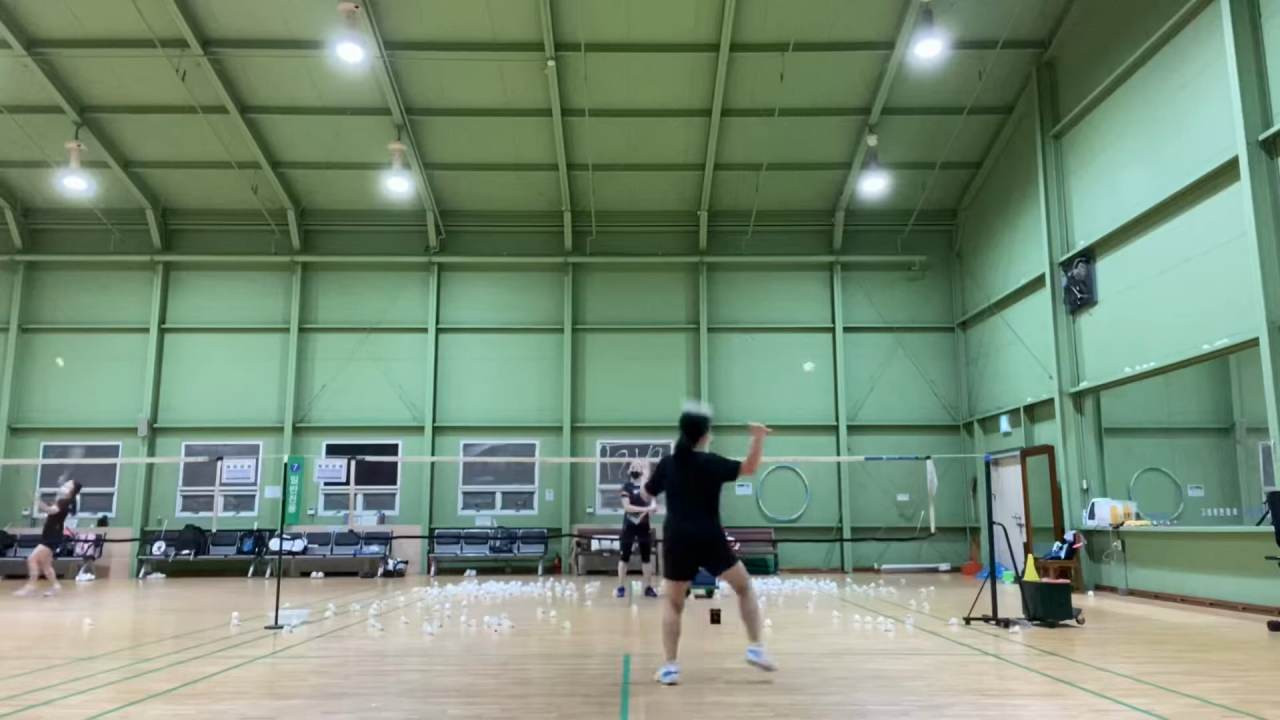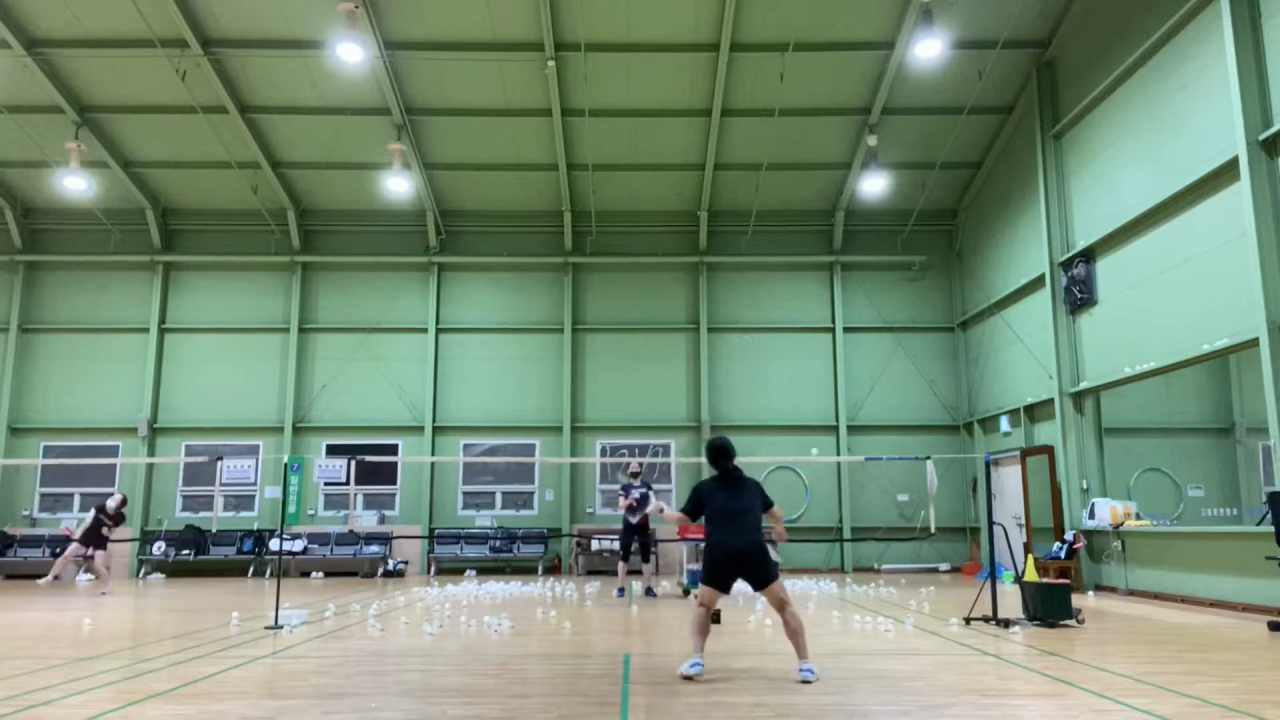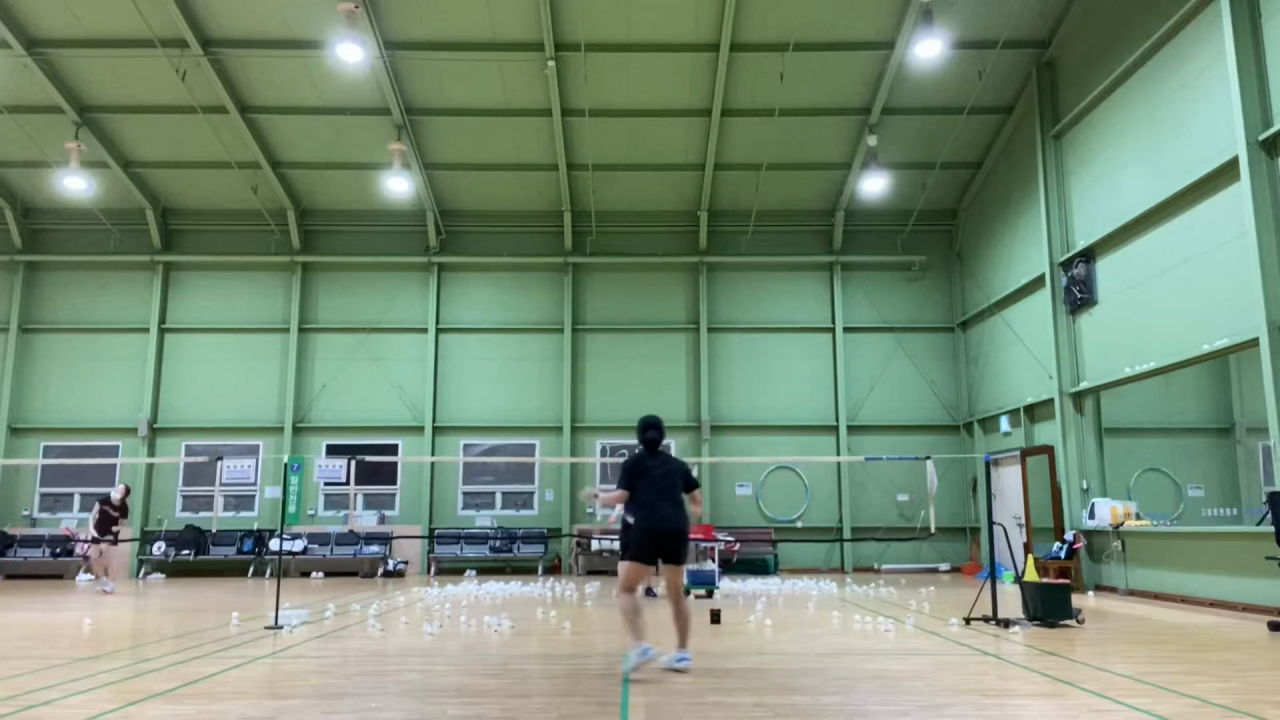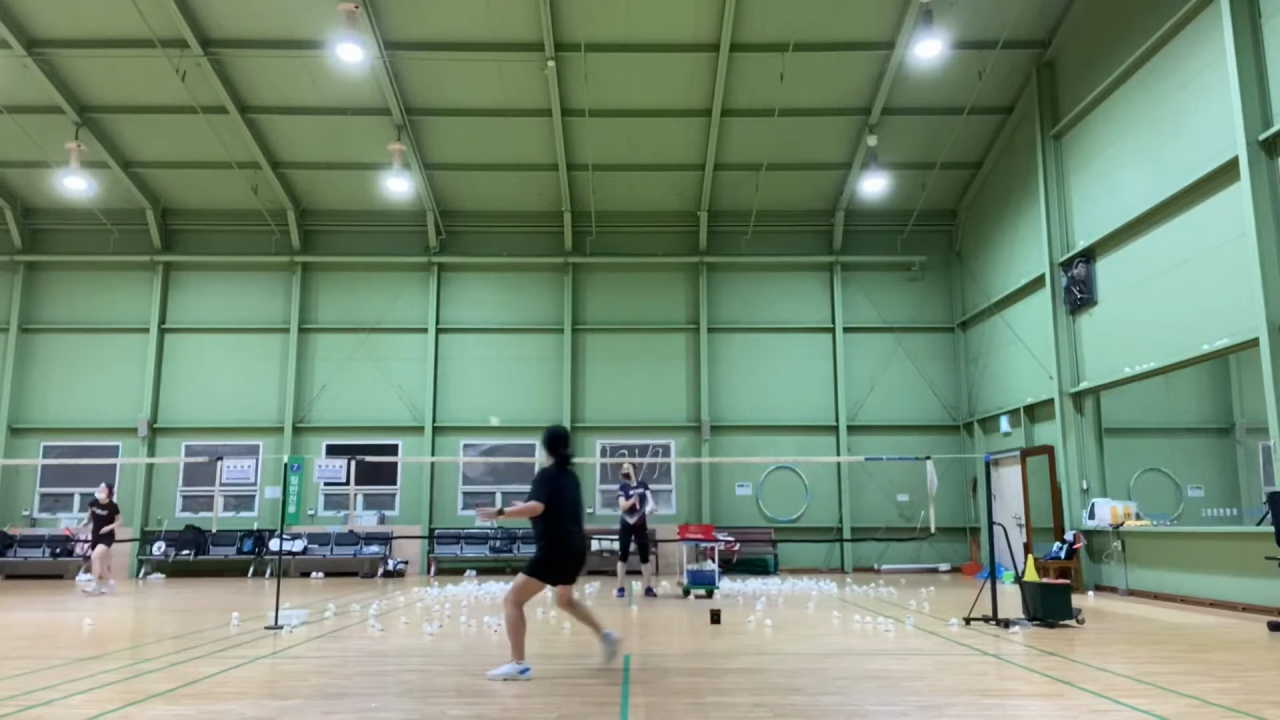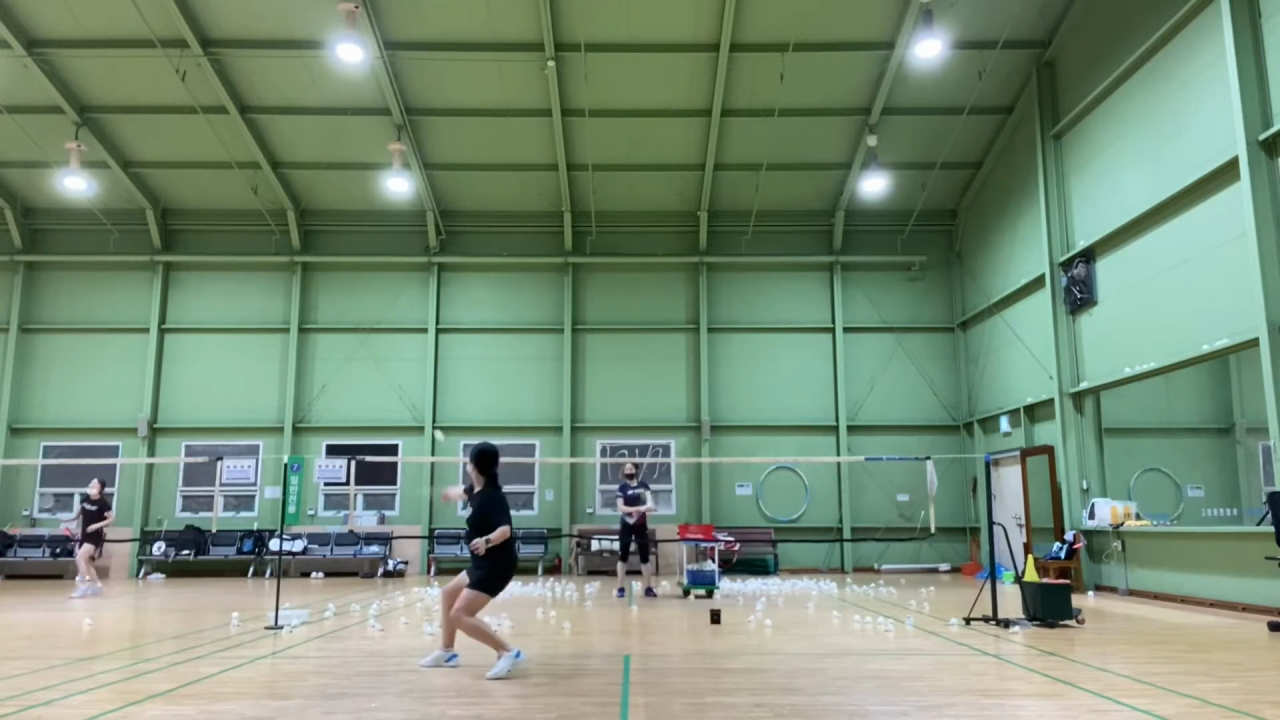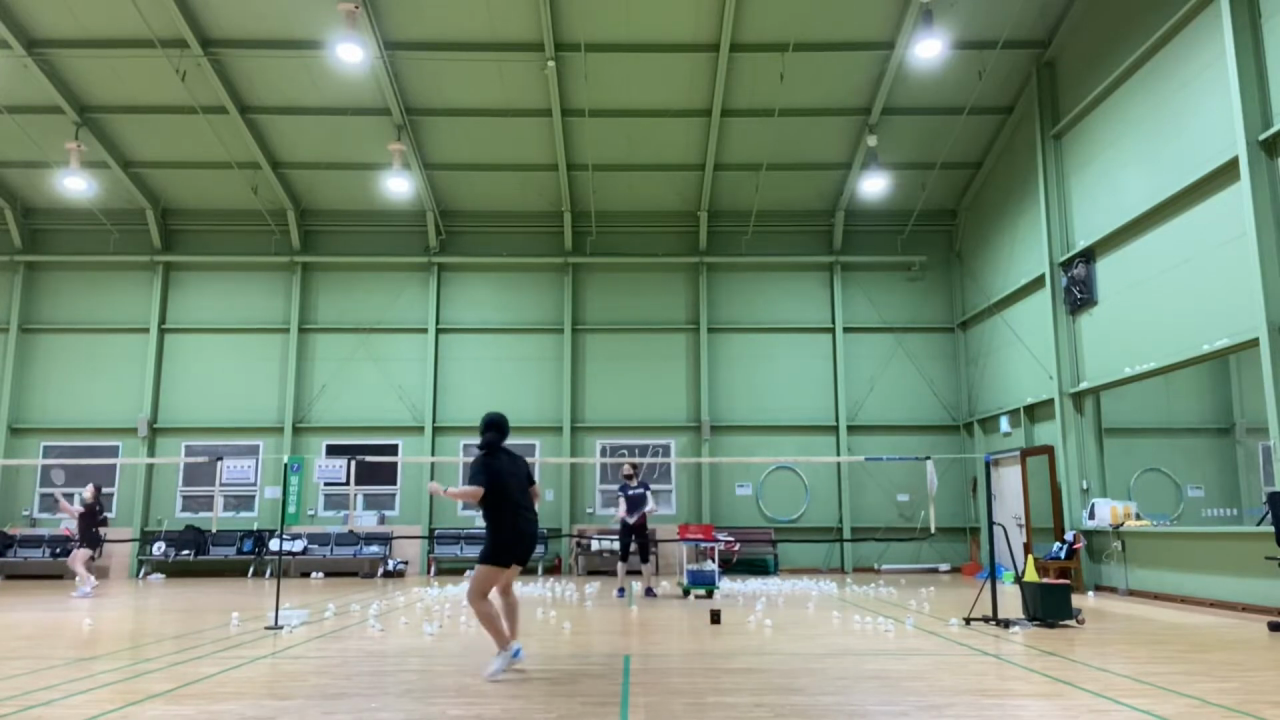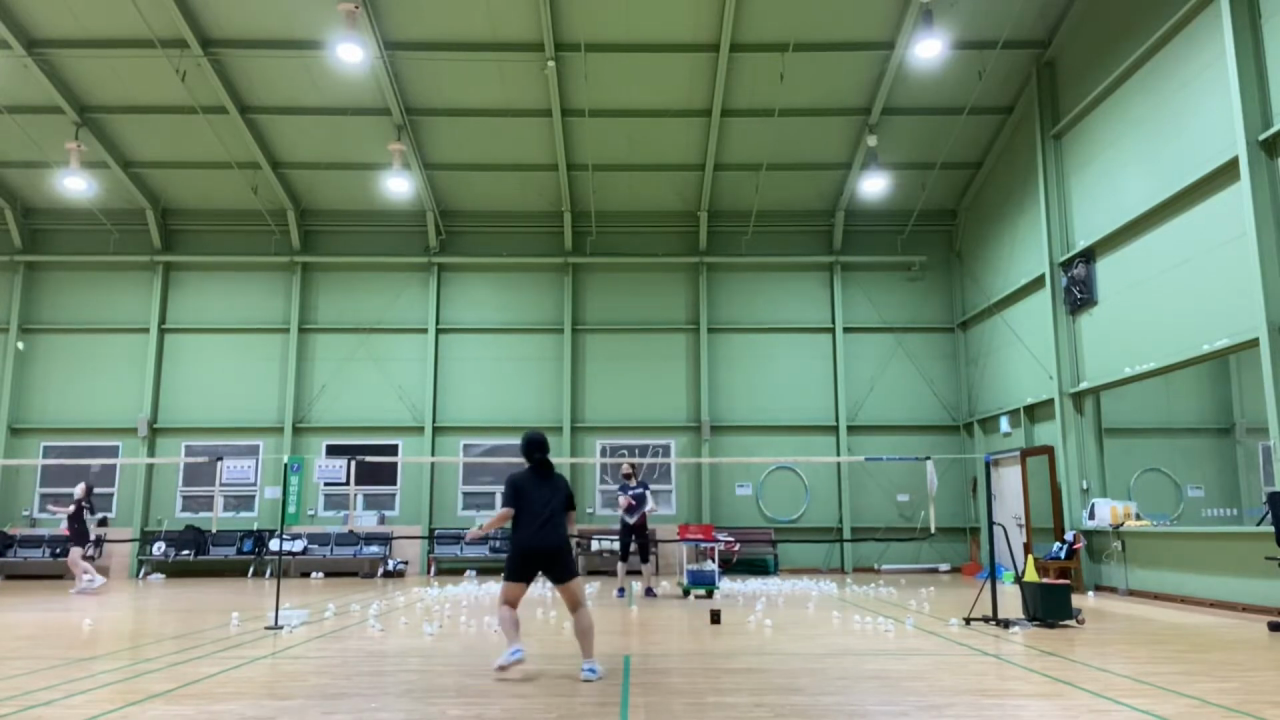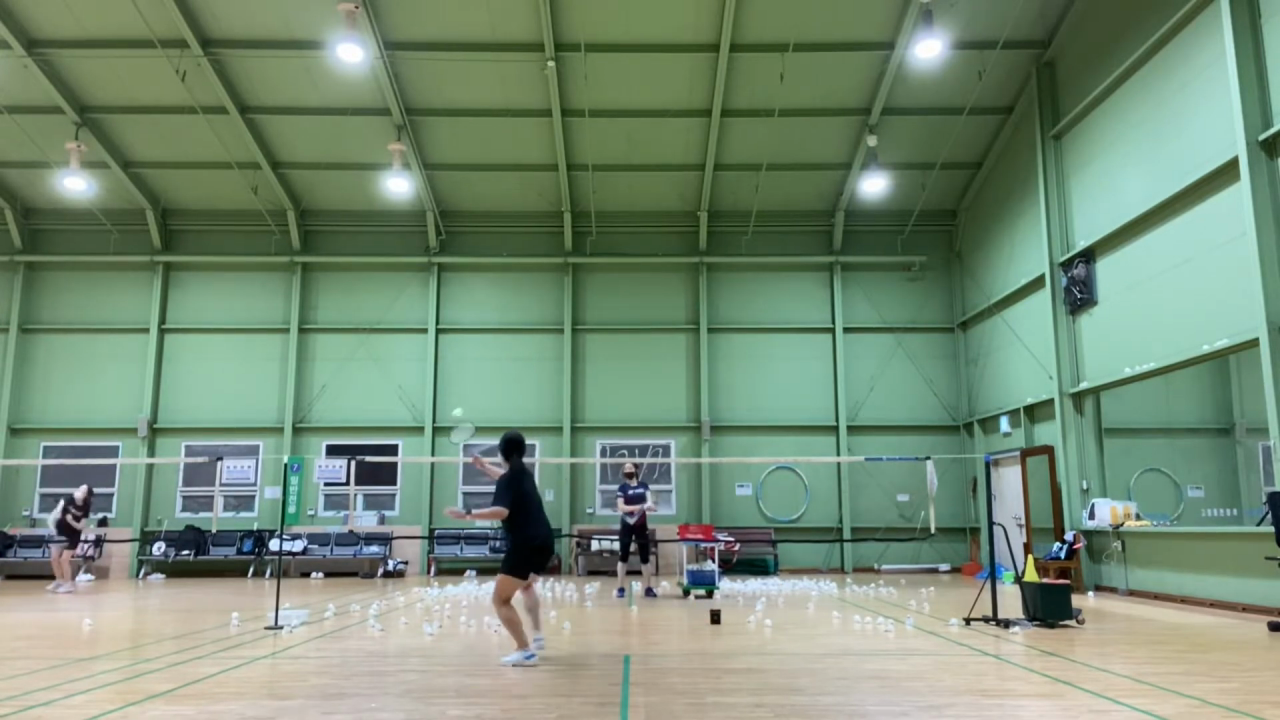
dt=0.4s
person 1, frame 1
left shoulder: (666, 465)
right shoulder: (711, 463)
left elbow: (647, 494)
right elbow: (748, 469)
right wrist: (757, 437)
left hip: (676, 541)
right hip: (710, 539)
left knee: (673, 605)
right knee: (744, 589)
left ankle: (670, 666)
right ankle: (755, 648)
person 1, frame 2
left shoulder: (703, 489)
right shoulder: (751, 484)
left elbow: (678, 519)
right elbow: (775, 515)
left wrist: (663, 511)
right wrist: (779, 529)
left hip: (719, 554)
right hip: (754, 552)
left knee: (704, 606)
right knee: (784, 606)
left ankle: (696, 660)
right ankle: (805, 665)
person 1, frame 3
left shoulder: (633, 462)
right shoulder: (677, 464)
left elbow: (621, 497)
right elbow: (697, 497)
left wrist: (598, 495)
right wrist: (696, 511)
left hip: (647, 530)
right hip: (677, 529)
left knee: (626, 590)
right knee: (676, 593)
left ankle: (641, 646)
right ankle: (682, 653)
person 1, frame 4
left shoulder: (546, 474)
right shoulder: (570, 476)
left elbow: (537, 508)
left wrist: (501, 512)
right wrist: (522, 507)
left hip: (554, 551)
right hip: (576, 548)
left knee: (512, 601)
right knee: (564, 600)
left ankle: (518, 665)
right ankle: (605, 635)
person 1, frame 5
left shoulder: (491, 497)
right shoulder: (477, 488)
left elbow: (504, 530)
right elbow: (464, 491)
left wrist: (486, 541)
right wrist: (454, 494)
left hip: (496, 565)
right hip: (484, 563)
left knee: (459, 614)
right knee: (448, 594)
left ankle: (508, 653)
right ankle: (447, 652)
person 1, frame 6
left shoulder: (482, 462)
right shoulder: (519, 460)
left elbow: (475, 493)
right elbow: (535, 494)
left wrist: (443, 491)
left hip: (503, 534)
right hip: (528, 531)
left knee: (476, 595)
right knee: (504, 587)
left ankle: (507, 650)
right ankle: (512, 643)
person 1, frame 7
left shoulder: (516, 480)
right shoulder: (560, 481)
left elbow: (506, 513)
right elbow: (571, 519)
left wrist: (482, 529)
left hip: (524, 550)
right hip: (558, 548)
left knee: (506, 604)
right knee: (578, 607)
left ankle: (514, 648)
right ankle: (589, 665)
person 1, frame 8
left shoulder: (508, 480)
right shoulder: (523, 473)
left elbow: (501, 512)
left wrist: (467, 513)
right wrist: (485, 465)
left hip: (525, 547)
right hip: (544, 542)
left knee: (500, 600)
right knee: (527, 587)
left ankle: (526, 651)
right ankle: (537, 634)
